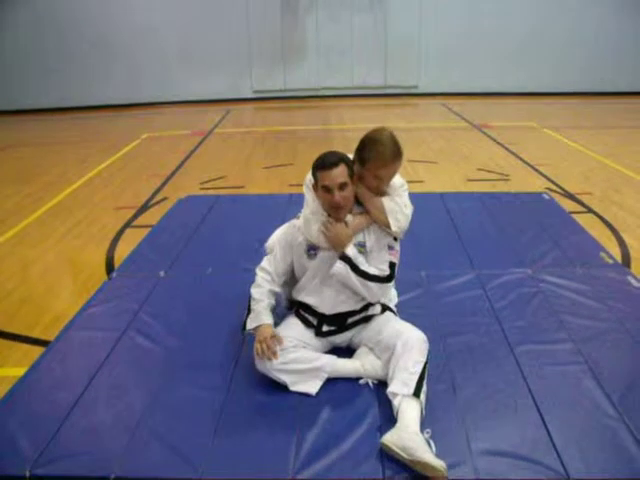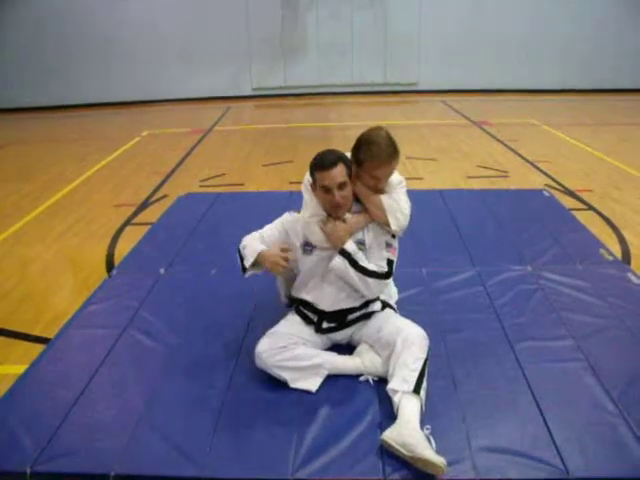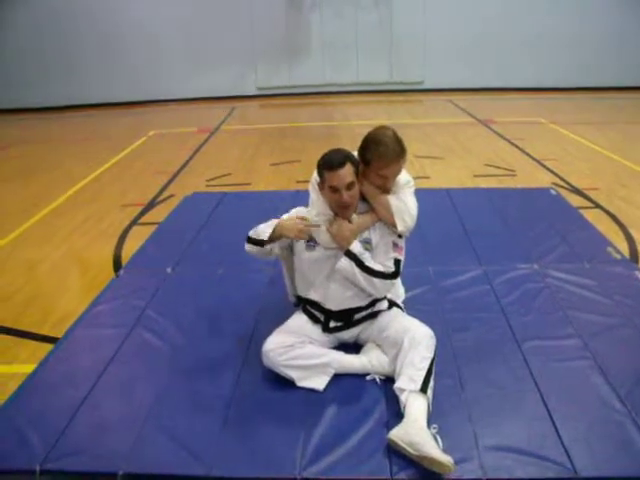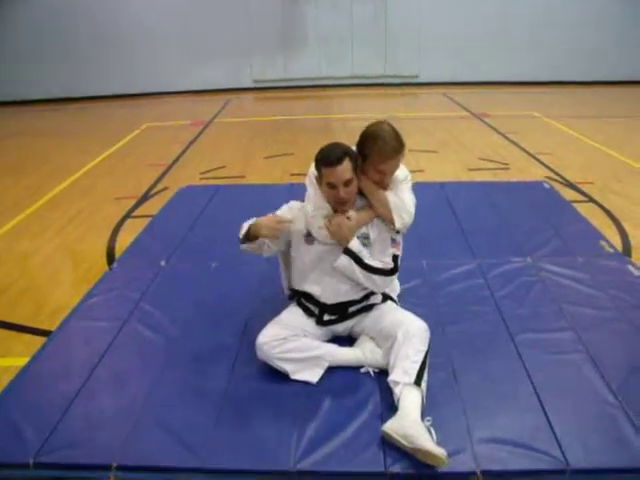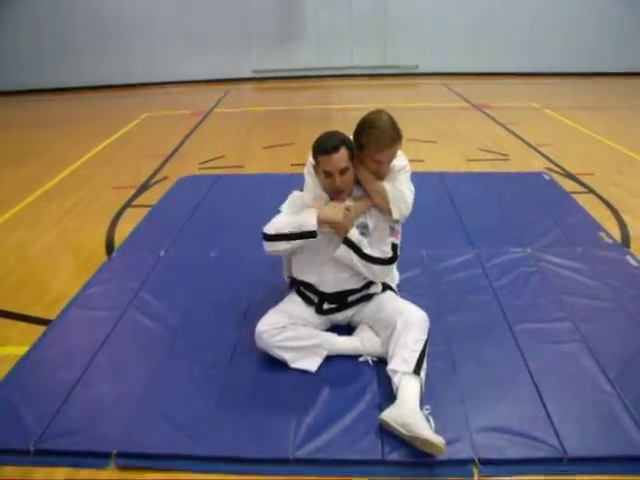
dt=0.7s
person 1, frame 1
left shoulder: (377, 227)
right shoulder: (297, 230)
left elbow: (378, 289)
right elbow: (266, 275)
left wrist: (345, 249)
right wrist: (262, 322)
left hip: (365, 318)
right hip: (312, 320)
left knee: (414, 341)
right knee: (267, 358)
left ankle: (408, 431)
right ankle: (364, 366)
person 1, frame 2
left shoulder: (375, 224)
right shoulder: (296, 222)
left elbow: (376, 284)
right elbow: (250, 242)
left wrist: (344, 246)
right wrist: (263, 255)
left hip: (365, 315)
right hip: (312, 317)
left knee: (414, 338)
right knee: (266, 353)
left ankle: (407, 426)
right ankle: (366, 362)
person 1, frame 3
left shoulder: (381, 223)
right shoulder: (305, 217)
left elbow: (383, 284)
right elbow: (254, 243)
left wrist: (350, 246)
right wrist: (279, 229)
left hip: (372, 314)
right hip: (318, 317)
left knee: (421, 337)
right knee: (273, 352)
left ankle: (414, 426)
right ankle: (372, 361)
person 1, frame 4
left shoulder: (378, 217)
right shoulder: (299, 212)
left elbow: (384, 280)
right elbow: (255, 242)
left wrist: (349, 243)
right wrist: (256, 227)
left hip: (365, 307)
right hip: (312, 309)
left knee: (415, 330)
right knee: (268, 345)
left ankle: (409, 418)
right ankle: (366, 354)
person 1, frame 5
left shoulder: (377, 206)
right shoulder: (301, 201)
left elbow: (382, 269)
right elbow: (271, 239)
left wrist: (348, 233)
right wrist: (319, 218)
left hip: (364, 297)
right hip: (311, 299)
left knee: (414, 319)
right knee: (267, 333)
left ankle: (407, 407)
right ankle: (364, 343)
